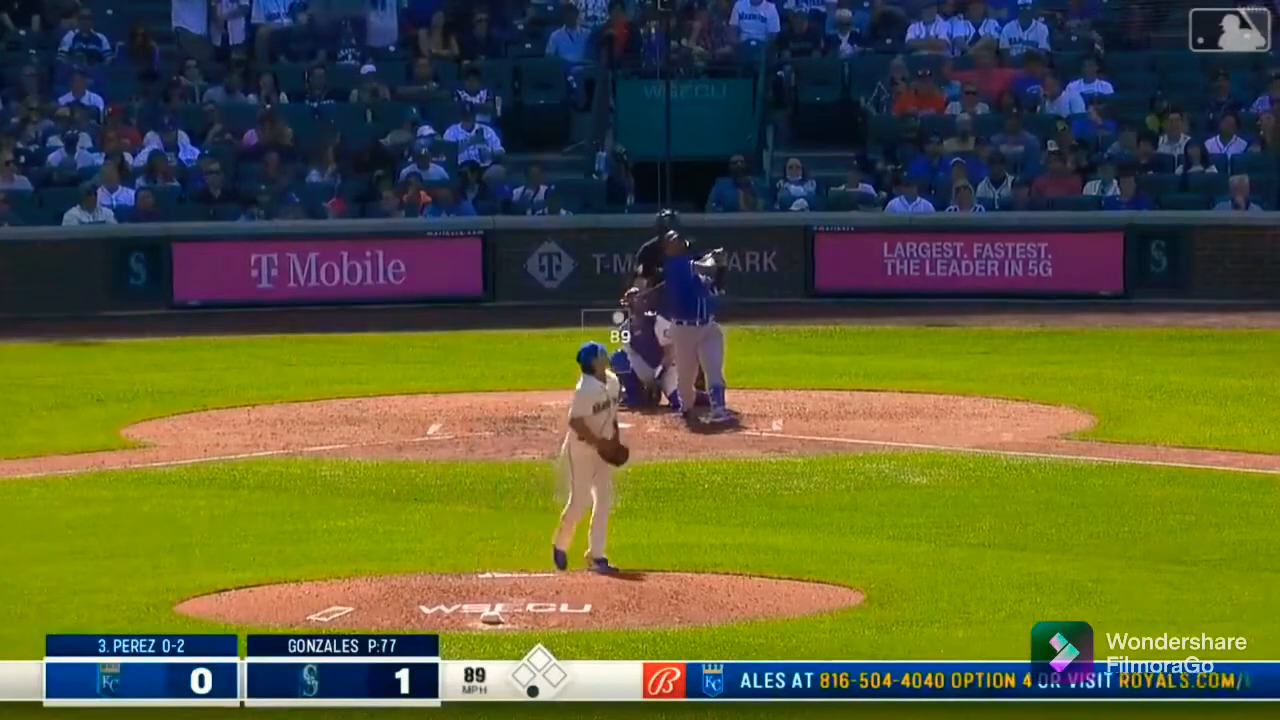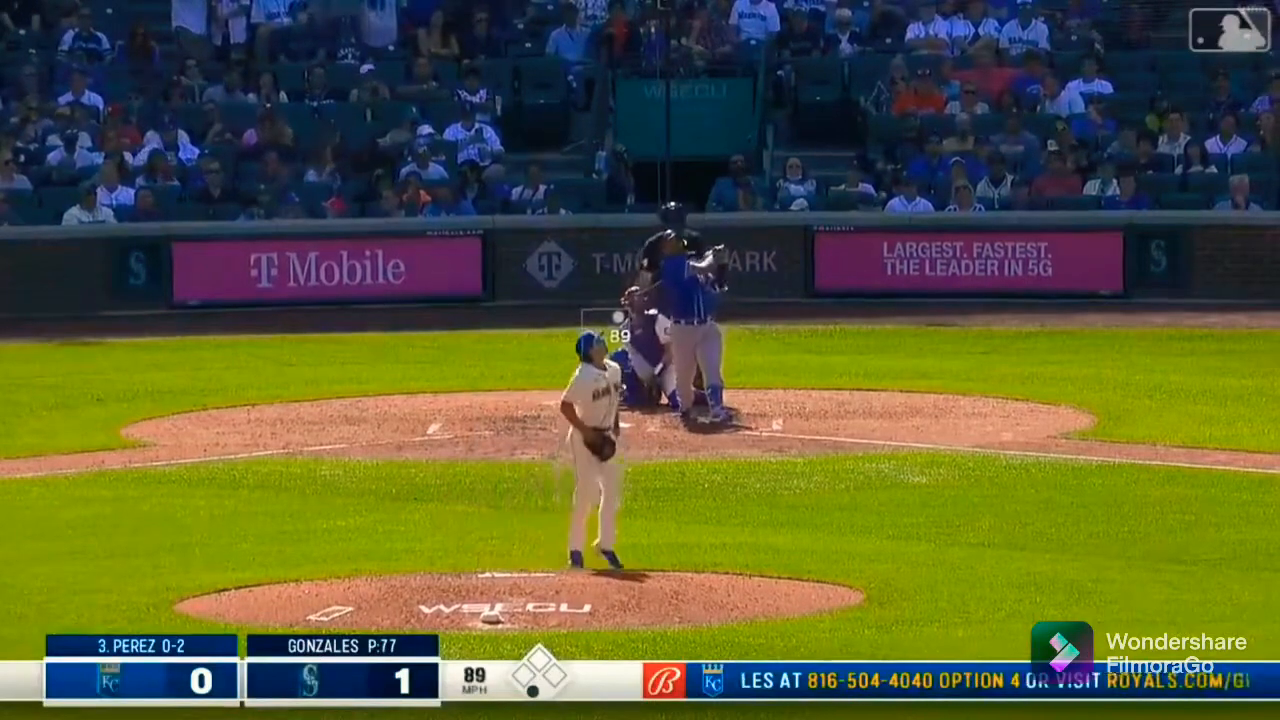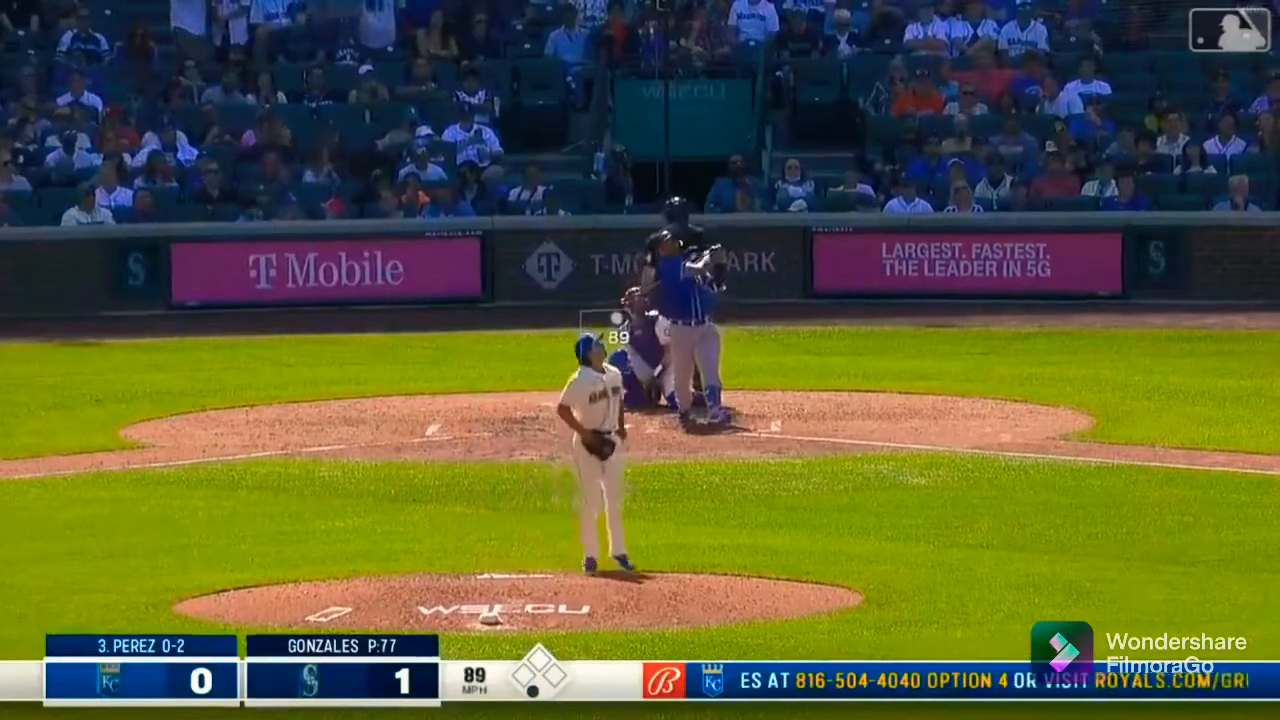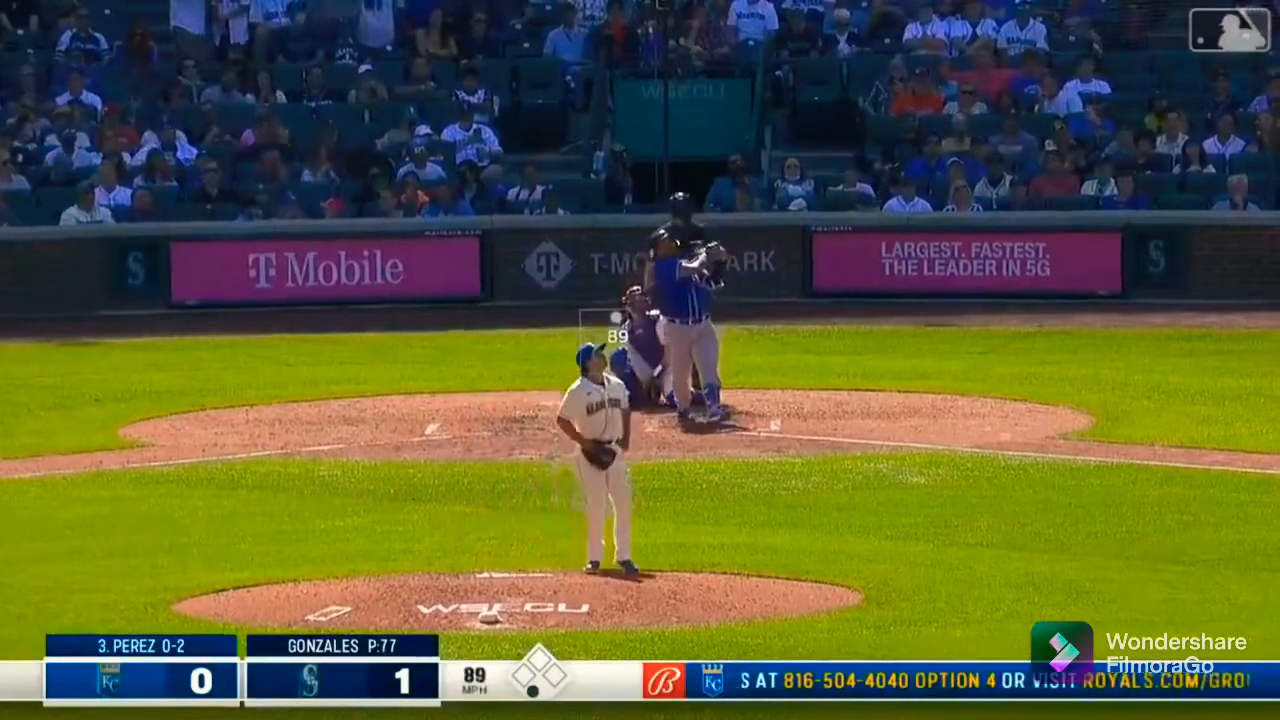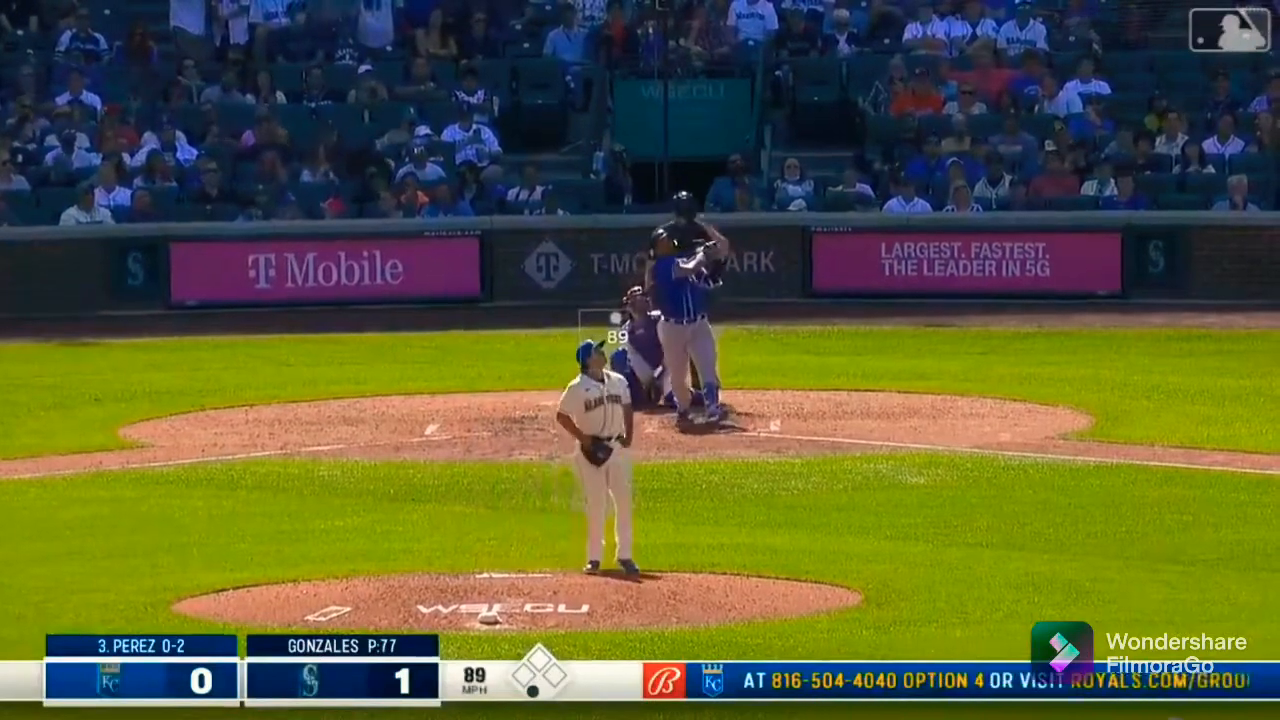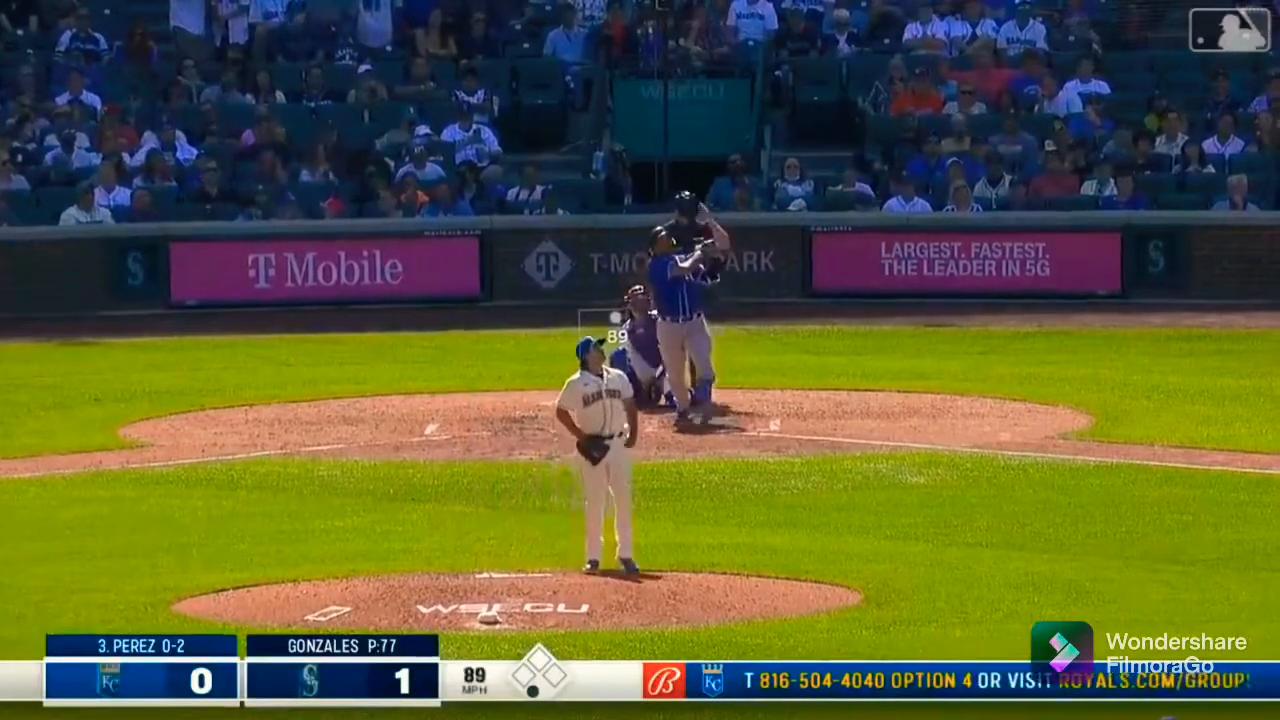
dt=0.1s
person 1, frame 1
left shoulder: (612, 380)
right shoulder: (585, 389)
right elbow: (575, 424)
left wrist: (615, 436)
right wrist: (600, 443)
left hip: (600, 449)
right hip: (579, 449)
left knee: (604, 500)
right knee: (578, 503)
left ankle: (597, 554)
right ankle: (560, 546)
person 1, frame 2
left shoulder: (614, 369)
right shoulder: (583, 376)
right elbow: (565, 406)
left wrist: (616, 425)
right wrist: (586, 430)
left hip: (606, 438)
right hip: (585, 439)
left knee: (612, 492)
right knee: (585, 494)
left ankle: (606, 544)
right ankle: (576, 548)
person 1, frame 3
left shoulder: (614, 374)
right shoulder: (580, 380)
right elbow: (562, 409)
left wrist: (621, 427)
right wrist: (584, 433)
left hip: (611, 442)
right hip: (588, 444)
left knee: (615, 497)
right knee: (591, 499)
left ankle: (619, 551)
right ankle: (590, 555)
person 1, frame 4
left shoulder: (617, 385)
right shoulder: (578, 391)
right elbow: (562, 420)
left wrist: (626, 438)
right wrist: (584, 442)
left hip: (614, 451)
right hip: (590, 454)
left knee: (623, 505)
right knee: (596, 507)
left ankle: (624, 556)
right ankle: (594, 558)
person 1, frame 5
left shoulder: (618, 381)
right shoulder: (577, 387)
left elbow: (627, 409)
right elbow: (562, 416)
left wrist: (629, 434)
right wrist: (582, 438)
left hip: (616, 448)
right hip: (591, 451)
left knee: (624, 502)
right knee: (596, 505)
left ankle: (625, 555)
right ankle: (594, 558)
person 1, frame 6
left shoulder: (619, 377)
right shoulder: (576, 383)
left elbow: (630, 405)
right elbow: (560, 411)
left wrist: (633, 432)
right wrist: (579, 435)
left hip: (617, 445)
right hip: (591, 448)
left knee: (623, 500)
right knee: (595, 503)
left ankle: (625, 555)
right ankle: (593, 557)
person 2, frame 1
left shoulder: (690, 265)
right shoulder: (674, 265)
left hip: (709, 326)
right hip: (684, 329)
left knee: (714, 368)
right knee: (686, 374)
left ankle: (719, 409)
right ankle: (686, 408)
person 2, frame 2
left shoulder: (691, 262)
right shoulder: (670, 265)
right elbow: (702, 268)
left wrist: (714, 258)
right wrist: (712, 257)
left hip: (708, 326)
right hip: (683, 328)
left knee: (712, 368)
right knee: (684, 374)
left ankle: (717, 409)
right ankle: (685, 408)
person 2, frame 3
left shoulder: (691, 262)
right shoulder: (667, 266)
right elbow: (698, 269)
left wrist: (710, 258)
right wrist: (708, 257)
left hip: (706, 327)
right hip: (680, 329)
left knee: (710, 370)
right knee: (682, 375)
left ankle: (715, 410)
right ankle: (684, 409)
person 2, frame 4
left shoulder: (688, 259)
right shoulder: (662, 267)
right elbow: (693, 269)
left wrist: (708, 255)
right wrist: (704, 256)
left hip: (702, 326)
right hip: (677, 329)
left knee: (709, 369)
right knee: (680, 375)
left ankle: (714, 409)
right ankle: (683, 410)
person 2, frame 5
left shoulder: (689, 259)
right shoulder: (660, 267)
right elbow: (689, 269)
left wrist: (710, 253)
right wrist: (703, 253)
left hip: (698, 324)
right hip: (673, 327)
left knee: (707, 366)
right knee: (677, 373)
left ankle: (713, 407)
right ankle: (684, 408)
person 2, frame 6
left shoulder: (685, 257)
right shoulder: (657, 264)
right elbow: (684, 269)
left wrist: (704, 253)
right wrist: (700, 253)
left hip: (695, 322)
right hip: (669, 325)
left knee: (704, 365)
right knee: (675, 373)
right ankle: (683, 409)
